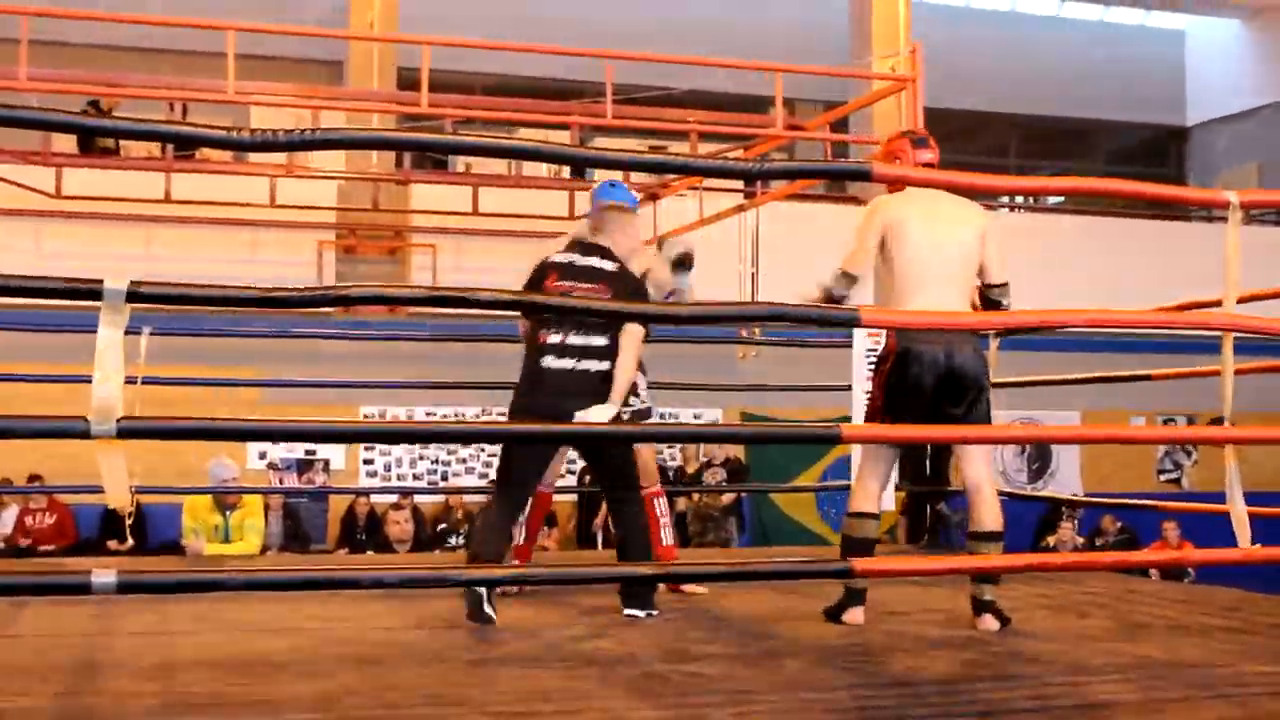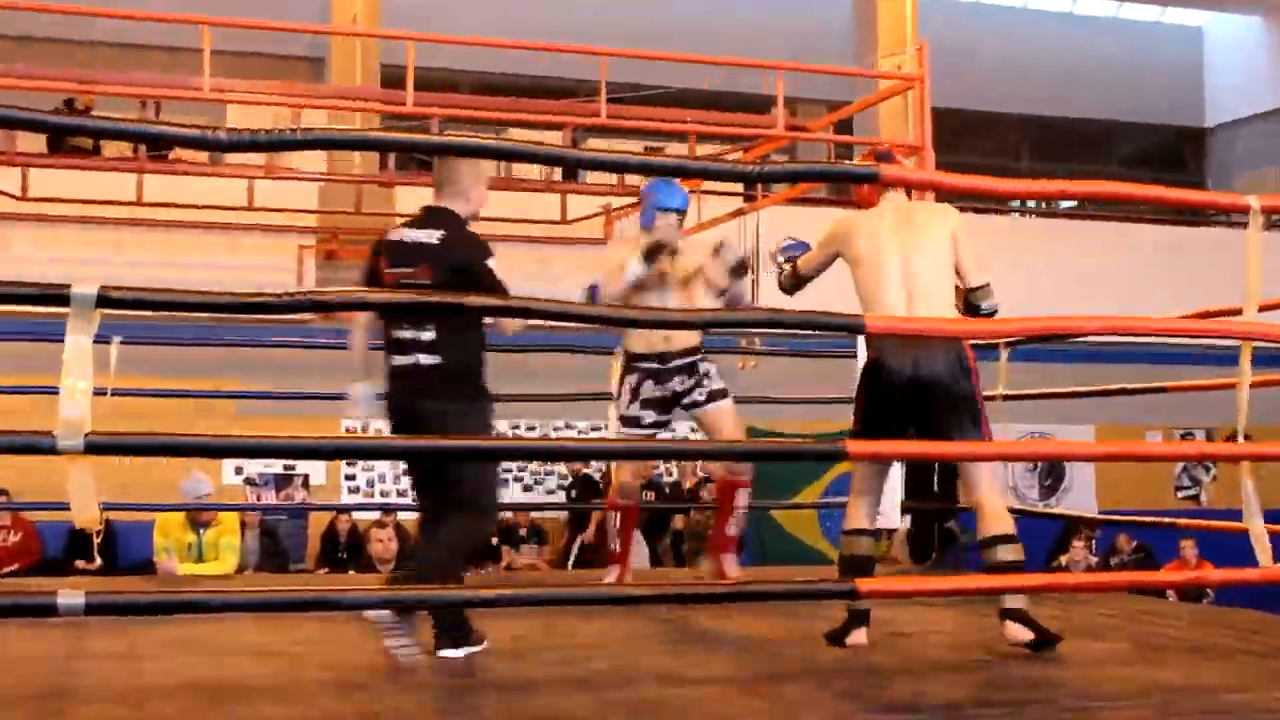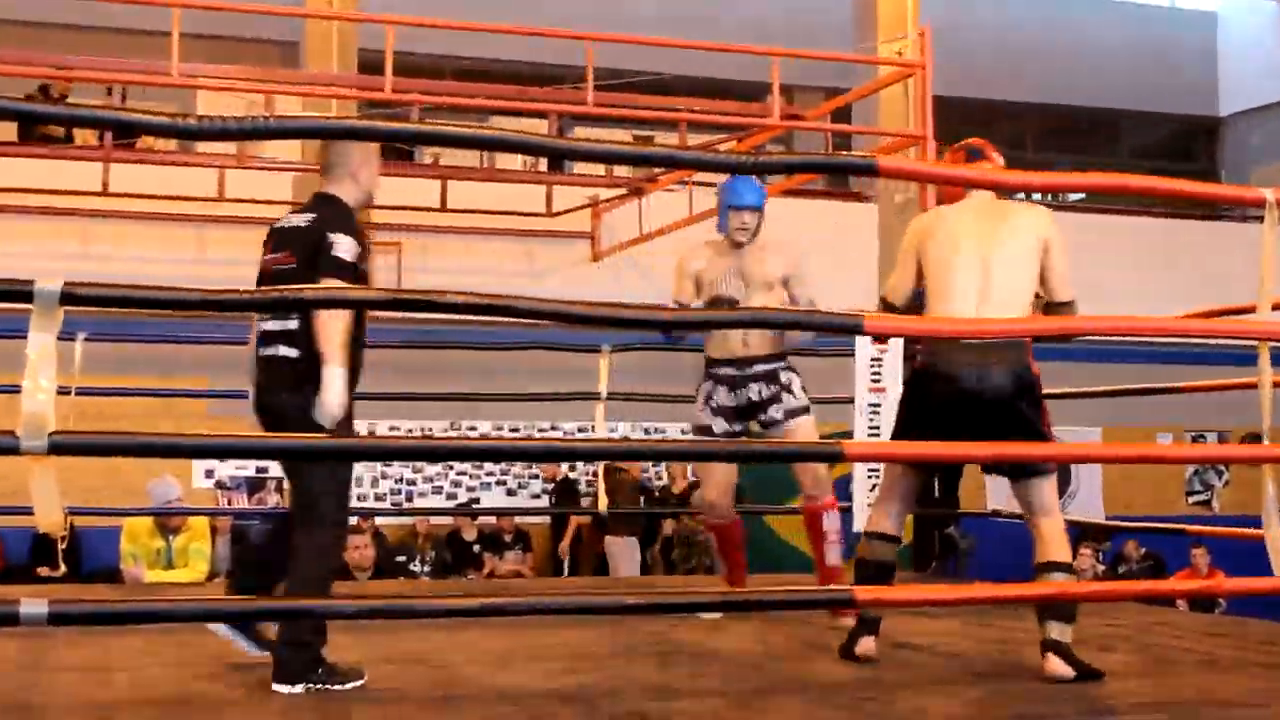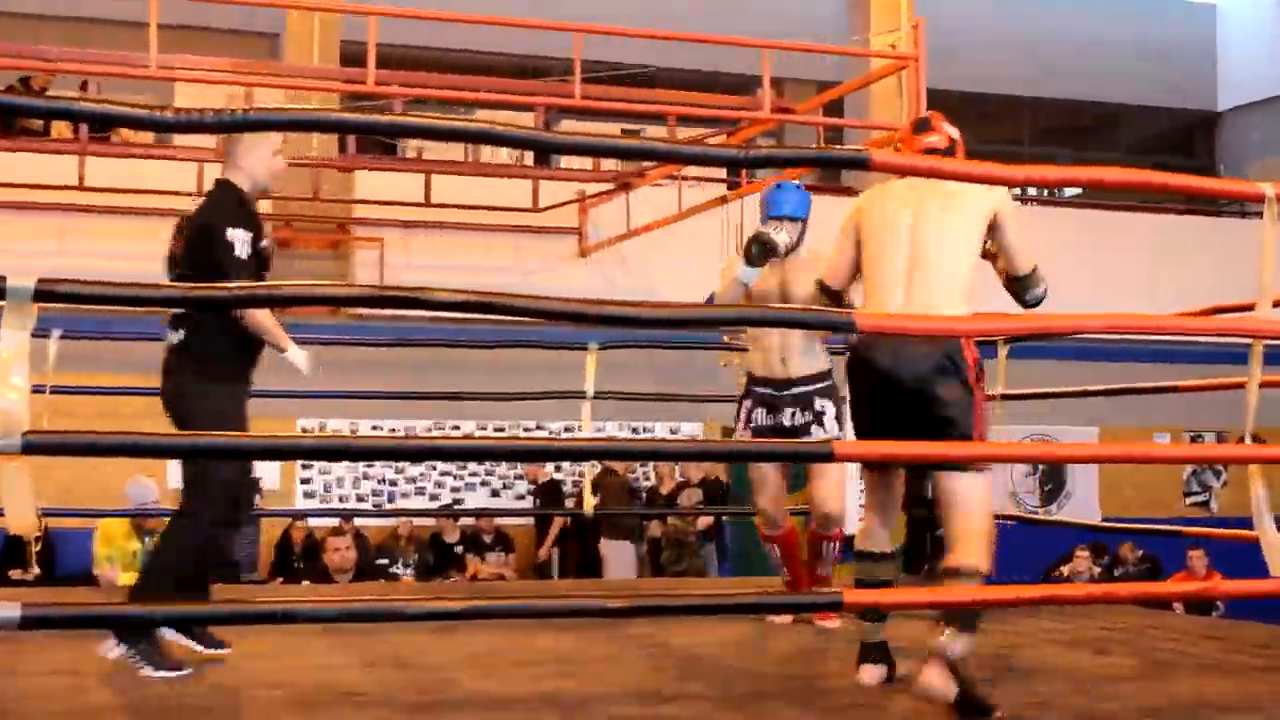
dt=0.5s
person 1, frame 1
left shoulder: (885, 209)
right shoulder: (971, 213)
left elbow: (844, 285)
right elbow: (998, 296)
left wrist: (820, 304)
left hip: (908, 350)
right hip: (965, 348)
left knee: (871, 475)
right knee: (978, 481)
left ankle: (854, 598)
right ankle: (986, 604)
person 1, frame 2
left shoulder: (851, 227)
right shoulder: (943, 216)
left elbow: (796, 278)
right elbow: (982, 302)
left wrist: (784, 267)
left hip: (888, 362)
right hip: (945, 358)
left knee: (864, 493)
right knee: (985, 489)
left ankle: (856, 619)
right ankle: (1015, 613)
person 1, frame 3
left shoulder: (927, 225)
right shoulder: (1035, 218)
left elbow: (887, 315)
right elbow: (1063, 311)
left hip: (939, 370)
right hip: (1009, 370)
left knee: (891, 501)
right knee: (1045, 515)
left ankle: (865, 628)
right ankle: (1057, 647)
person 1, frame 4
left shoulder: (872, 200)
right shoulder: (983, 190)
left elbow: (827, 295)
right elbow: (1031, 290)
left hip: (872, 355)
right hip: (940, 353)
left knee: (879, 506)
right knee: (969, 515)
left ankle: (873, 652)
right ankle: (946, 660)
person 2, frame 1
left shoulder: (546, 269)
right shoulder: (628, 283)
right elbow: (631, 343)
right wrist: (611, 406)
left hip: (536, 399)
right hip: (593, 400)
left knee: (506, 498)
right knee: (625, 499)
left ankle: (480, 583)
right ankle: (639, 596)
person 2, frame 2
left shoulder: (390, 242)
right shoulder: (465, 246)
left elbow: (363, 315)
right elbow: (511, 322)
left wrist: (362, 379)
left hip: (404, 396)
right hip: (455, 398)
left knee: (439, 512)
right knee: (473, 511)
left ankle: (452, 630)
person 2, frame 3
left shoulder: (283, 229)
right shoulder: (340, 228)
left elbow: (263, 310)
right elbow: (331, 299)
right wrist: (335, 369)
left hip: (274, 388)
right hip: (311, 390)
left knee: (307, 509)
right knee: (324, 522)
left ankle: (246, 604)
right ankle: (298, 662)
person 2, frame 4
left shoulder: (222, 212)
right shoulder: (230, 215)
right elbow: (244, 301)
left wrist: (267, 345)
right wrist: (289, 348)
left hip: (209, 378)
right hip: (207, 381)
left knee: (234, 494)
right knee: (210, 502)
left ankle: (183, 608)
right ankle: (137, 624)
person 3, frame 1
left shoulder: (643, 259)
left elbow: (677, 305)
left wrist: (682, 273)
left knee: (647, 470)
right knee: (547, 469)
right ankle: (520, 560)
person 3, frame 2
left shoulder: (697, 250)
right shoulder: (621, 250)
left elbow: (732, 306)
right elbow: (599, 301)
left wrist: (736, 276)
right wrist: (640, 264)
left hip: (691, 365)
right hip: (642, 372)
left knee: (738, 455)
right knee: (628, 479)
left ankle: (723, 551)
right ankle: (617, 567)
person 3, frame 3
left shoulder: (782, 256)
right shoulder: (696, 259)
left elbow: (808, 314)
right wrist: (705, 310)
left hip: (775, 375)
right hip: (723, 380)
left knee: (815, 478)
right knee: (714, 498)
left ankle: (833, 590)
right ankle: (736, 586)
person 3, frame 4
left shoulder: (821, 265)
right shoulder: (747, 260)
right elbow: (716, 309)
right wrist: (749, 267)
left hip: (815, 394)
right hip: (763, 396)
left knee: (830, 509)
right knee: (769, 512)
left ankle: (819, 588)
right ankle: (797, 587)
